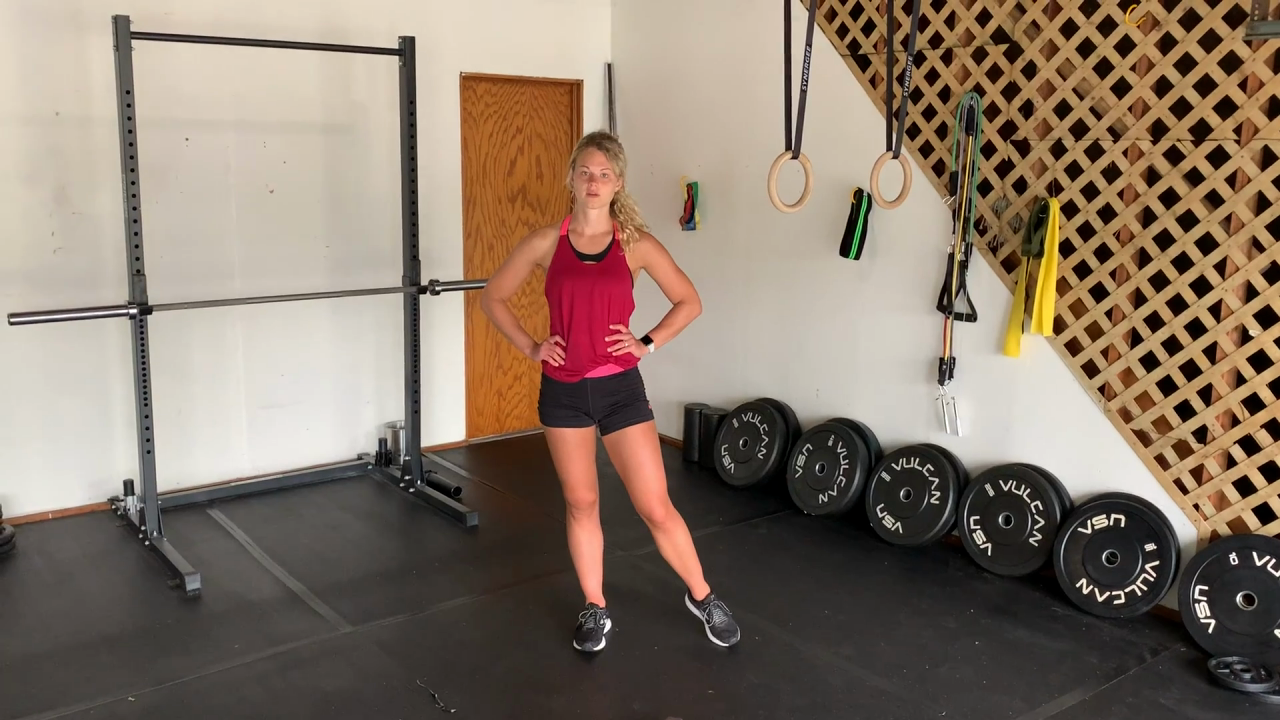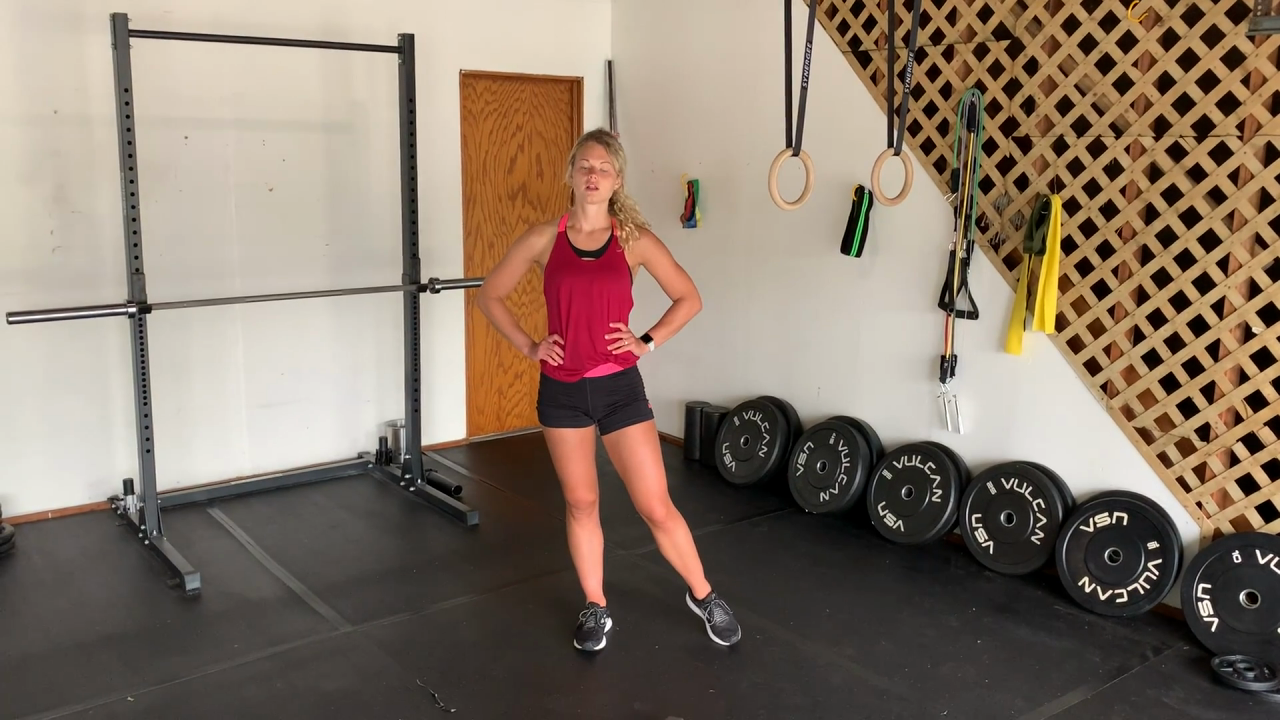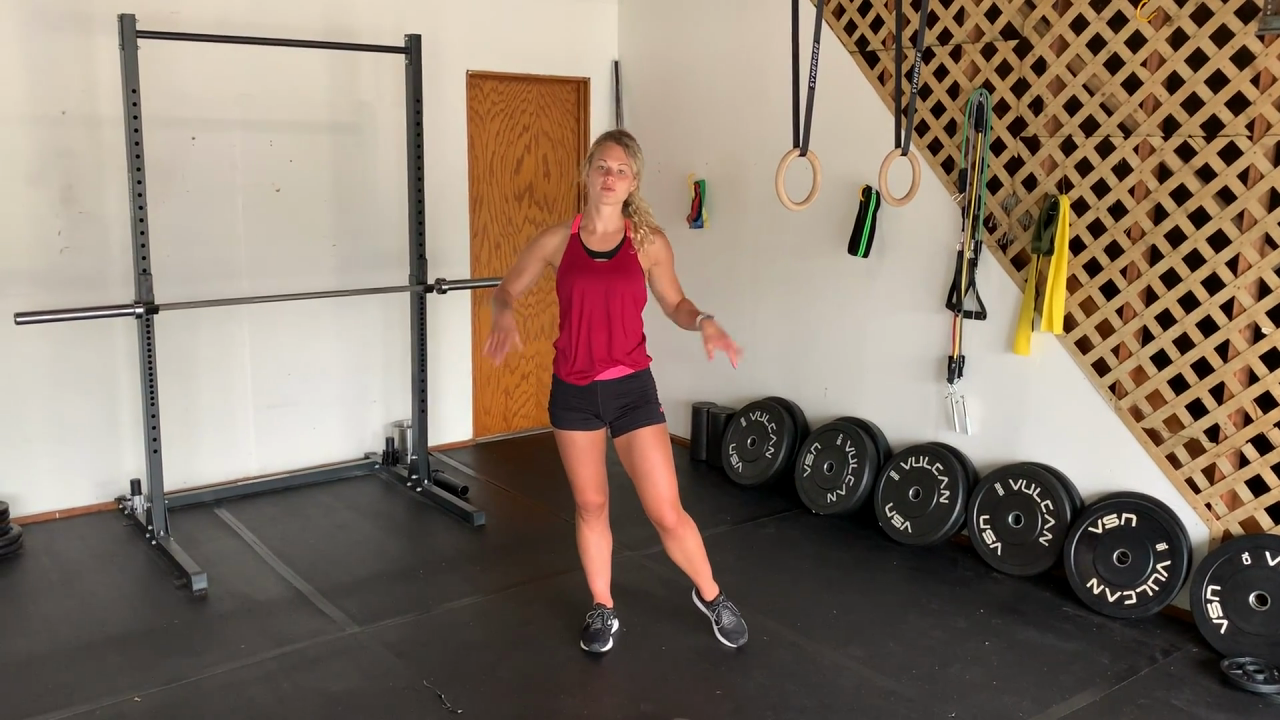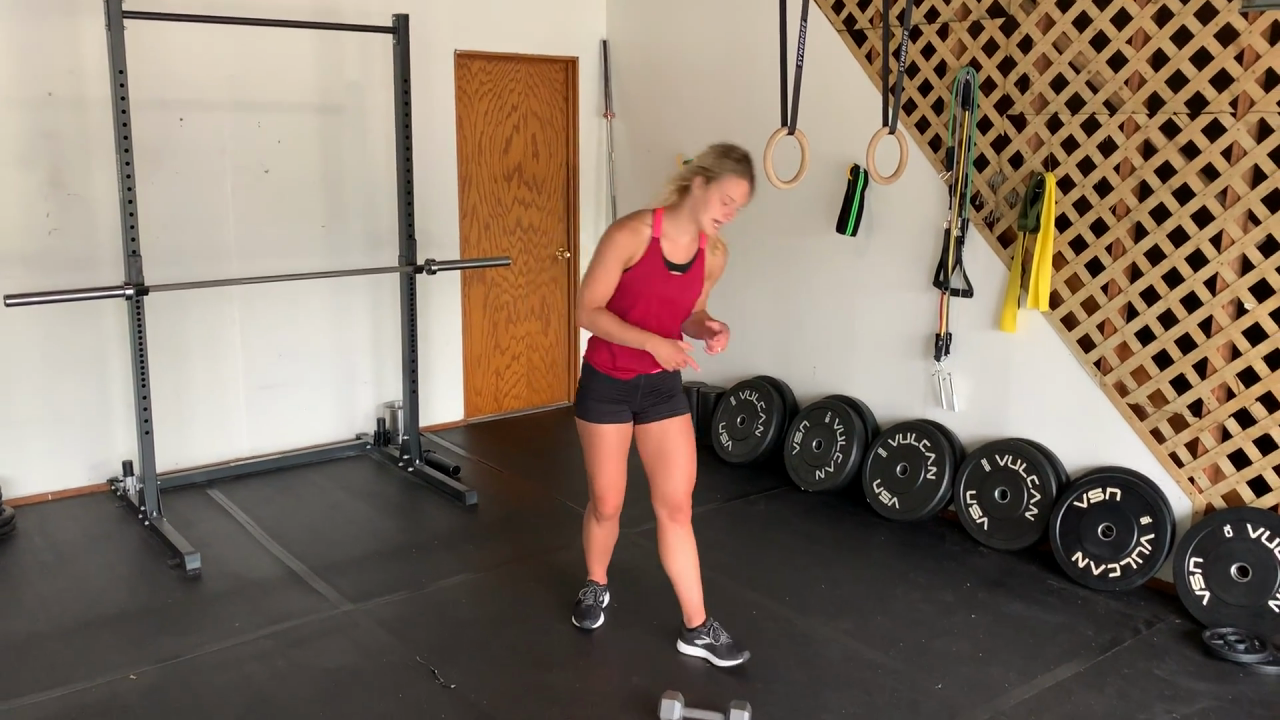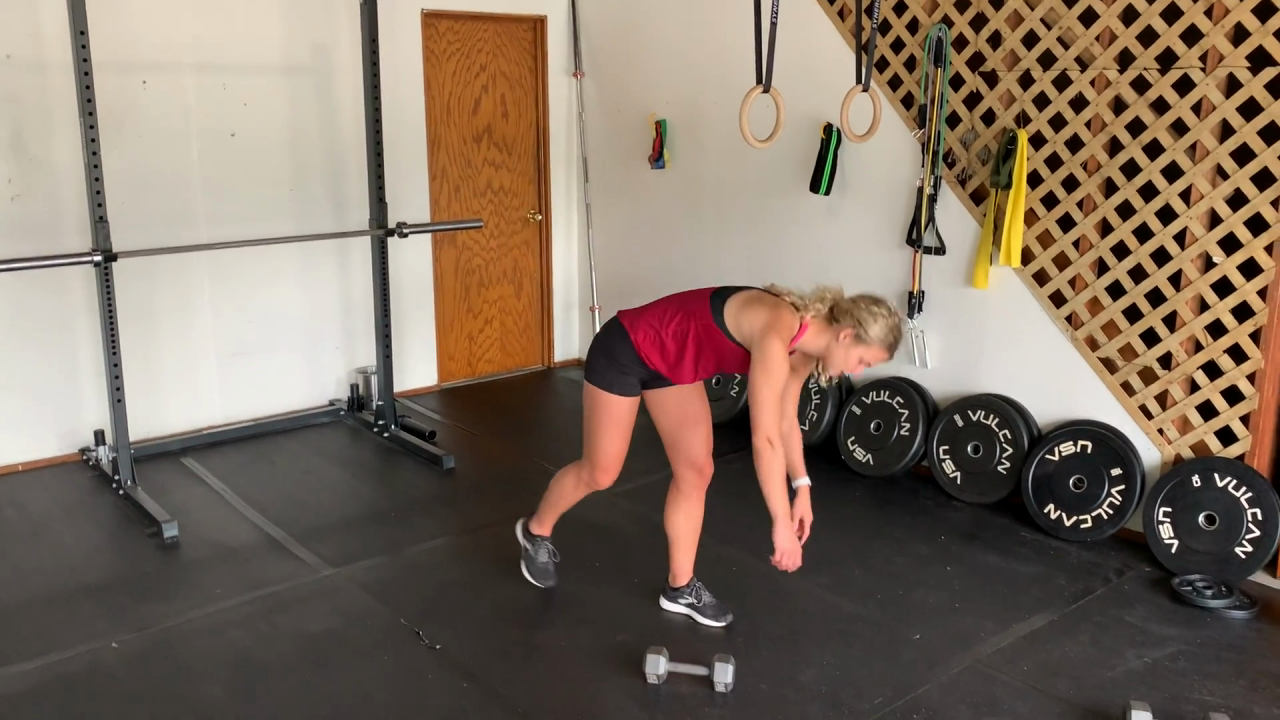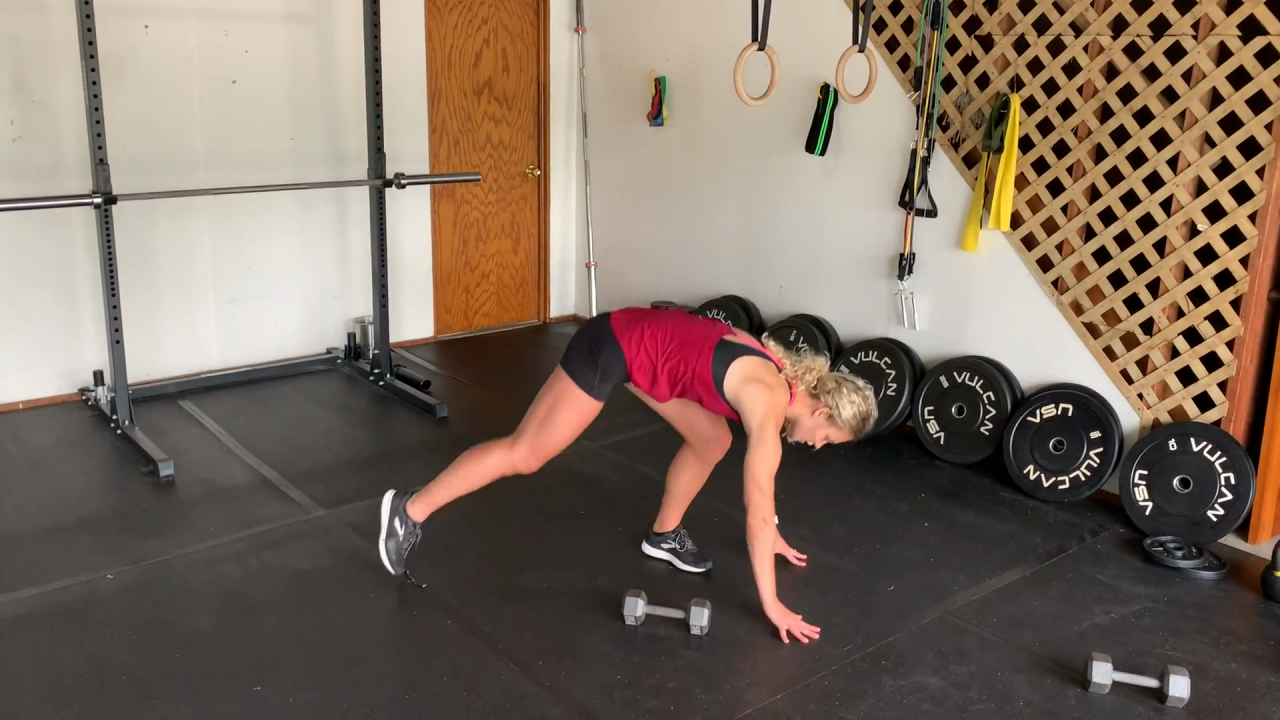
dt=0.7s
person 1, frame 1
left shoulder: (636, 244)
right shoulder: (545, 242)
left elbow: (689, 302)
right elbow: (493, 297)
left wrist: (648, 343)
right wrist: (529, 347)
left hip: (619, 388)
right hip: (563, 390)
left knee: (656, 507)
right knee: (581, 504)
left ankle: (702, 597)
right ankle: (595, 609)
person 1, frame 2
left shoulder: (634, 240)
right shoulder: (544, 238)
left elbow: (689, 298)
right elbow: (489, 295)
left wrist: (647, 341)
right wrist: (528, 345)
left hip: (619, 387)
right hip: (562, 389)
left knee: (656, 507)
right knee: (581, 504)
left ankle: (703, 596)
right ankle: (595, 608)
person 1, frame 3
left shoulder: (649, 241)
right shoulder: (556, 239)
left elbow: (675, 304)
right elbow: (505, 290)
left wrist: (705, 323)
right wrist: (505, 316)
left hip: (632, 389)
right hip: (574, 391)
left knee: (667, 512)
right knee: (591, 506)
left ankle: (711, 596)
right ankle: (602, 609)
person 1, frame 4
left shoulder: (714, 254)
right shoulder: (631, 233)
right elbow: (587, 310)
left wrist: (710, 329)
right wrist: (654, 344)
left hip: (661, 383)
right hip: (608, 383)
left knee: (677, 507)
right knee: (607, 505)
left ankle: (697, 626)
right ankle: (595, 586)
person 1, frame 5
left shoulder: (803, 341)
right shoulder: (778, 331)
left elbow: (785, 418)
right elbow: (764, 439)
left wrist: (801, 488)
right wrist: (780, 527)
left hip: (673, 364)
right hip: (625, 351)
left knee: (696, 468)
right knee: (599, 473)
left ankle: (680, 587)
right ankle: (536, 530)
person 1, frame 6
left shoulder: (786, 379)
right shoulder: (772, 401)
left elbow: (760, 463)
right elbow: (757, 515)
left wrist: (769, 534)
right wrist: (772, 604)
left hip: (635, 340)
right hip: (614, 349)
left knee: (712, 442)
right knee: (526, 451)
left ankle: (663, 535)
right ankle: (410, 509)
